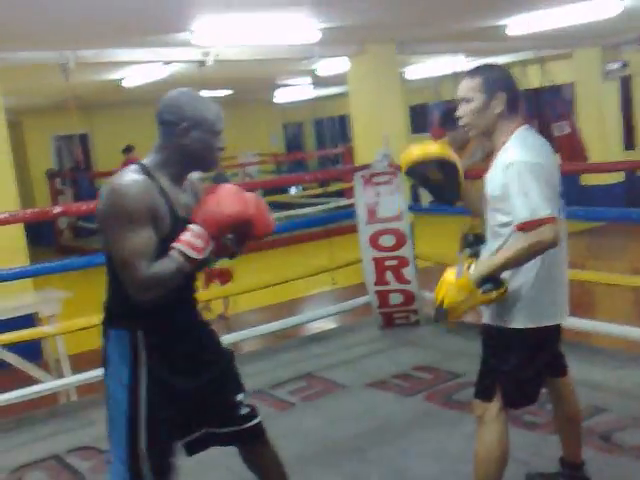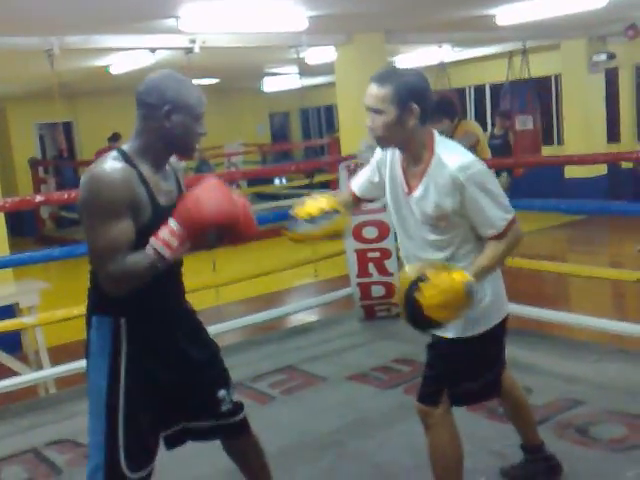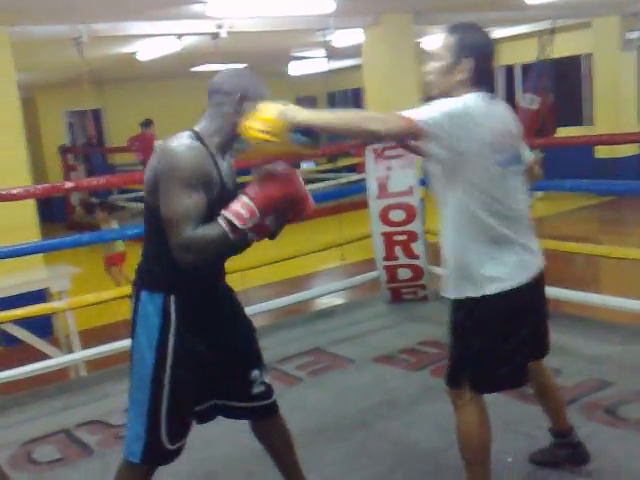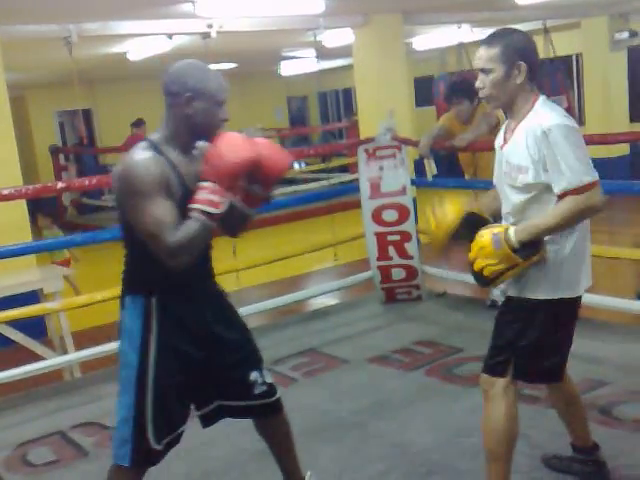
dt=0.7s
person 1, frame 1
left shoulder: (519, 157)
right shoulder: (525, 146)
left elbow: (544, 234)
right elbow: (500, 213)
left wrist: (477, 273)
left hip: (519, 305)
right hip: (540, 299)
left knee: (488, 407)
right knee: (556, 380)
person 1, frame 2
left shoulder: (460, 169)
right shoulder: (386, 157)
left elbow: (509, 235)
right elbow: (353, 196)
left wrist: (465, 278)
right wrist: (323, 209)
left hip: (468, 310)
right hip: (470, 307)
left knee: (432, 405)
right knee: (494, 379)
person 1, frame 3
left shoulder: (457, 114)
right shoulder: (502, 115)
left elbow: (379, 126)
right elbow: (527, 170)
left wrist: (296, 116)
left hip: (488, 283)
right hip: (523, 268)
left knee: (465, 390)
right knee: (528, 361)
right ankle: (567, 441)
person 1, frame 4
left shoulder: (550, 126)
right shoulder: (510, 128)
left elbow: (589, 198)
left wrist: (516, 235)
right wrist: (473, 214)
left hip: (545, 279)
right hip: (534, 276)
left knee: (496, 382)
right knee: (549, 371)
person 2, frame 1
left shoulder: (186, 187)
right shoulder: (130, 190)
right elbow: (143, 286)
left wrist: (231, 237)
right wrist: (201, 233)
left hip: (187, 330)
right hip: (139, 342)
left knee: (248, 428)
person 2, frame 2
left shoulder: (170, 169)
right shoulder: (110, 178)
right elbow: (116, 279)
left wrist: (213, 222)
right wrist: (181, 230)
left hip: (174, 318)
right hip: (124, 330)
left knee: (232, 418)
person 2, frame 3
left shoulder: (222, 159)
right shoulder: (182, 154)
right elbow: (187, 248)
left wrist: (270, 220)
right wrist: (251, 204)
left hip: (211, 296)
right hip: (168, 305)
left knee: (261, 400)
right knee: (151, 444)
person 2, frame 4
left shoulder: (203, 155)
right shoulder: (141, 166)
left elbow: (232, 226)
right elbow: (174, 253)
right wrist: (213, 188)
left hip: (205, 299)
right hip: (157, 310)
left knee: (263, 397)
